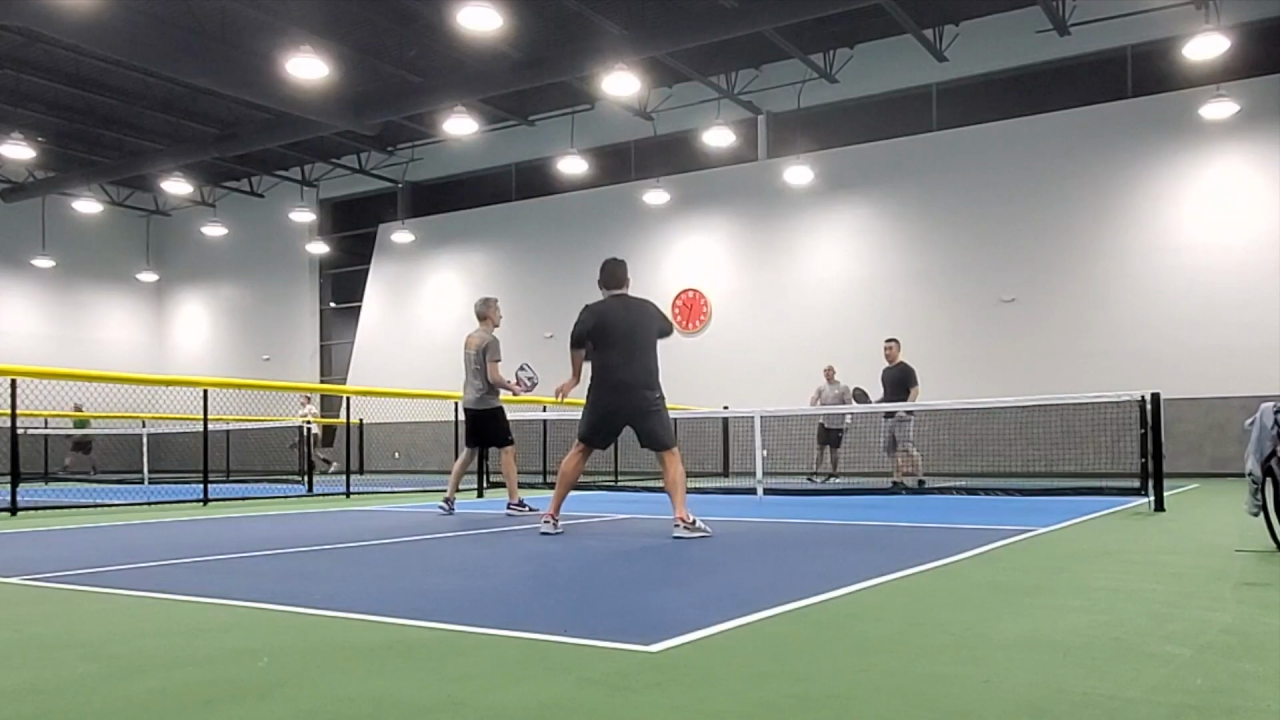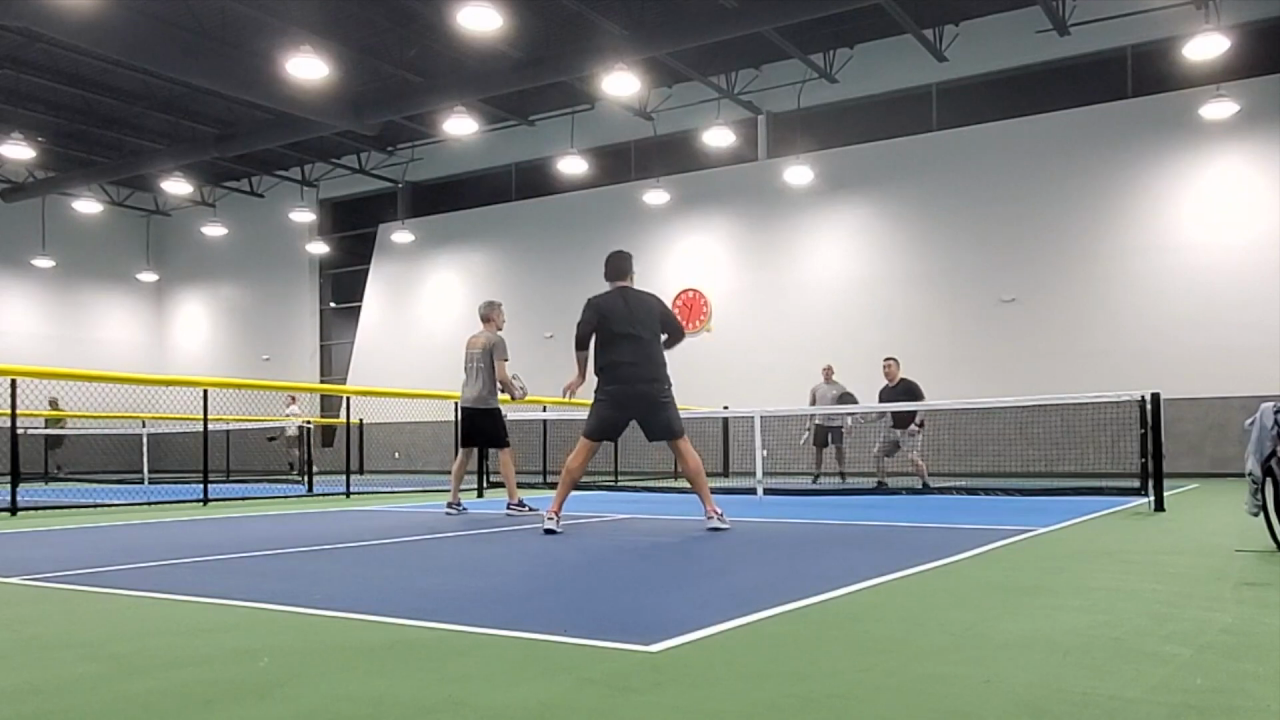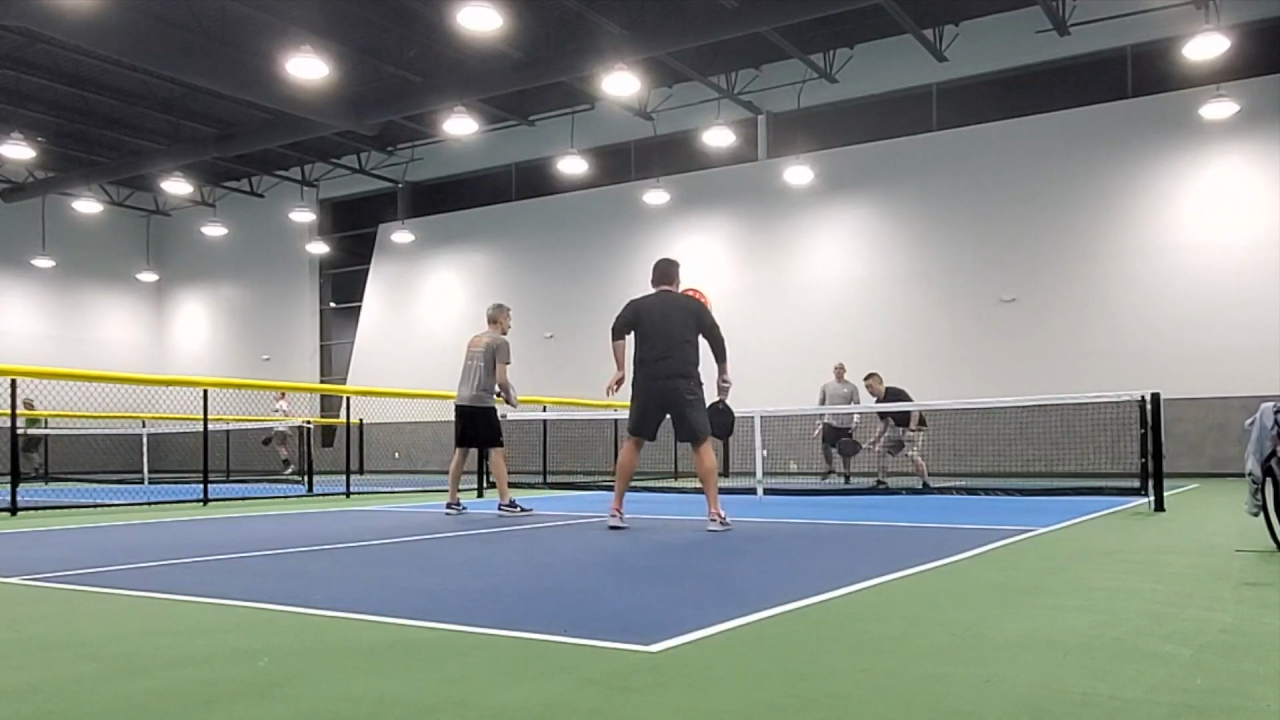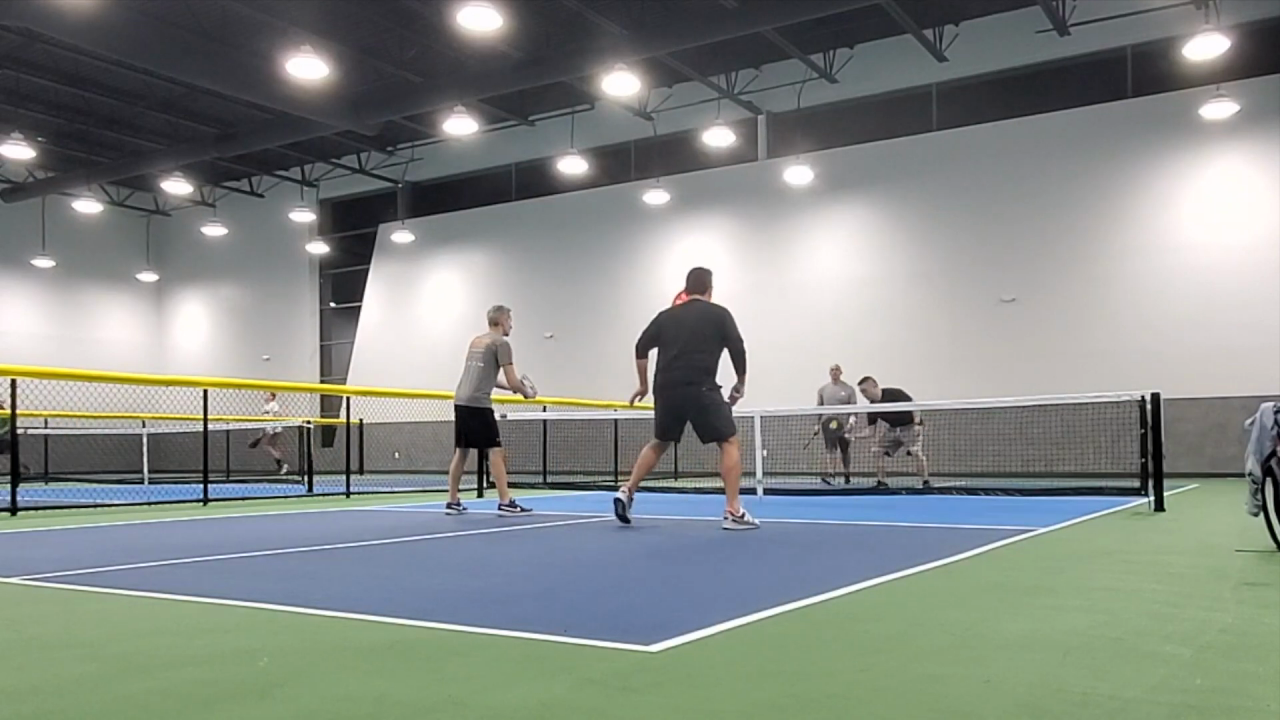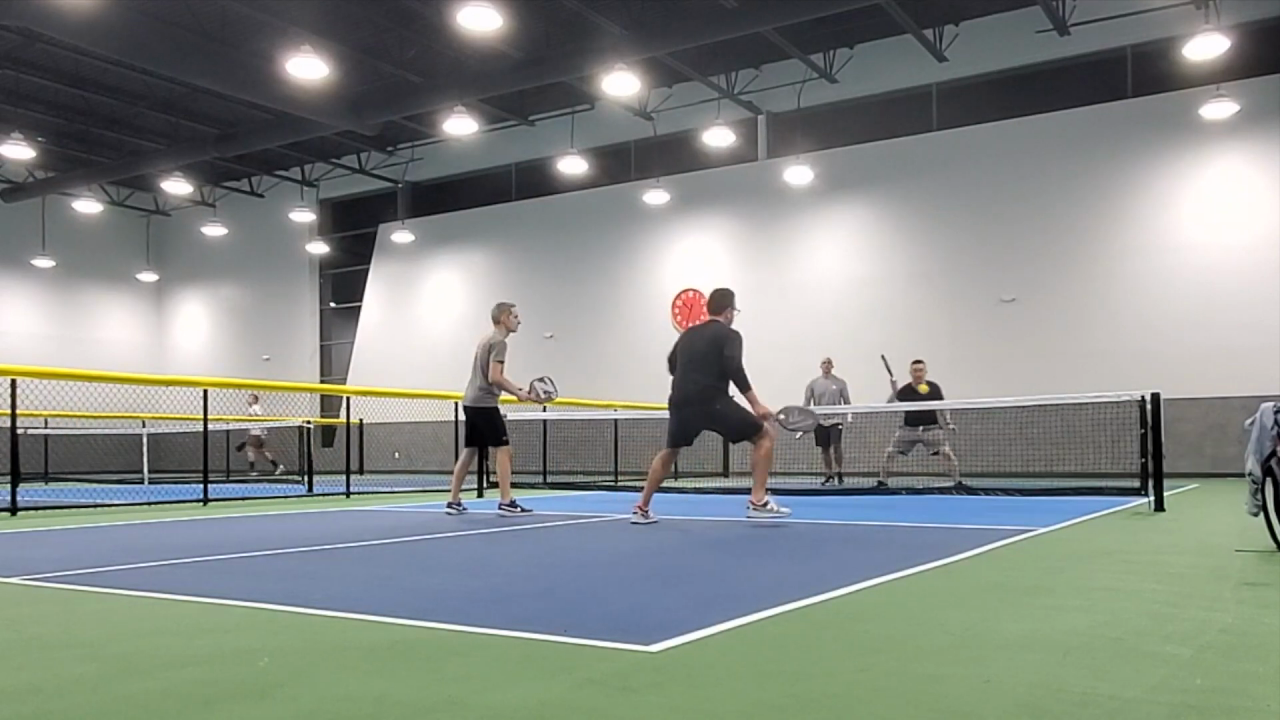
dt=0.4s
person 1, frame 1
left shoulder: (594, 311)
right shoulder: (648, 309)
left elbow: (579, 337)
right elbow: (666, 329)
left wrist: (575, 376)
left hip: (605, 395)
right hip: (646, 394)
left knee: (580, 451)
right knee: (670, 455)
left ankle: (551, 516)
right ankle: (683, 518)
person 1, frame 2
left shoulder: (597, 304)
right shoulder: (651, 302)
left elbow: (582, 336)
right elbow: (678, 333)
left wrist: (580, 375)
left hip: (613, 389)
right hip: (654, 386)
left knee: (585, 448)
right knee: (681, 445)
left ankle: (554, 513)
right ankle: (712, 511)
person 1, frame 3
left shoulder: (637, 305)
right shoulder: (694, 305)
left elbow: (618, 331)
right elbow: (715, 338)
left wrist: (621, 370)
right wrist: (723, 373)
left hip: (646, 384)
right hip: (684, 383)
left knee: (633, 442)
right knee: (702, 445)
left ankle: (616, 511)
right ankle: (715, 514)
person 1, frame 4
left shoulder: (666, 316)
right shoulder: (718, 313)
left elbow: (642, 347)
right elbow: (737, 348)
left wrist: (643, 384)
right wrist: (740, 383)
left hip: (666, 388)
right hip: (700, 388)
left knee: (659, 443)
right knee: (730, 443)
left ankle: (627, 491)
right ankle: (733, 511)
person 1, frame 5
left shoulder: (688, 335)
right shoulder: (729, 335)
left elbow: (673, 366)
right elbow: (733, 369)
right wrist: (756, 403)
left hip: (680, 404)
right hip: (713, 402)
left knee: (669, 452)
right knee: (765, 436)
left ankle: (641, 509)
right ankle: (758, 501)
person 2, frame 1
left shoulder: (470, 338)
right shoulder: (490, 340)
right elbow: (493, 377)
left wrist: (505, 385)
right wrist: (511, 388)
left hip: (470, 404)
right hip: (487, 406)
left knee: (470, 451)
right knee: (507, 450)
left ankle: (449, 498)
right ankle: (514, 502)
person 2, frame 2
left shoulder: (471, 341)
right shoulder: (496, 341)
right elbow: (501, 376)
left wrist: (501, 388)
right wrist: (513, 391)
left hip: (467, 403)
right hip: (486, 405)
left knee: (465, 451)
right knee: (504, 451)
left ankle: (453, 501)
right ankle: (514, 502)
person 2, frame 3
left shoulder: (474, 341)
right shoulder: (500, 342)
right elbow: (501, 379)
left wrist: (498, 392)
right wrist: (509, 397)
left hip: (463, 402)
right hip: (481, 404)
left knee: (461, 451)
right knee: (496, 451)
left ankle: (452, 501)
right ankle: (505, 502)
person 2, frame 4
left shoulder: (476, 341)
right shoulder: (501, 343)
right elbow: (512, 380)
left wrist: (516, 388)
right wrist: (527, 392)
left hip: (461, 401)
right hip: (478, 404)
left knee: (461, 451)
right knee: (495, 451)
left ankle: (452, 501)
right ankle: (505, 502)
person 2, frame 5
left shoulder: (487, 340)
right shoulder: (499, 342)
right elbow: (494, 378)
left wrist: (519, 390)
right wrist: (517, 393)
left hip: (471, 402)
right hip: (484, 404)
left knee: (470, 452)
right knee: (503, 450)
left ankle: (453, 501)
right ankle: (506, 502)
